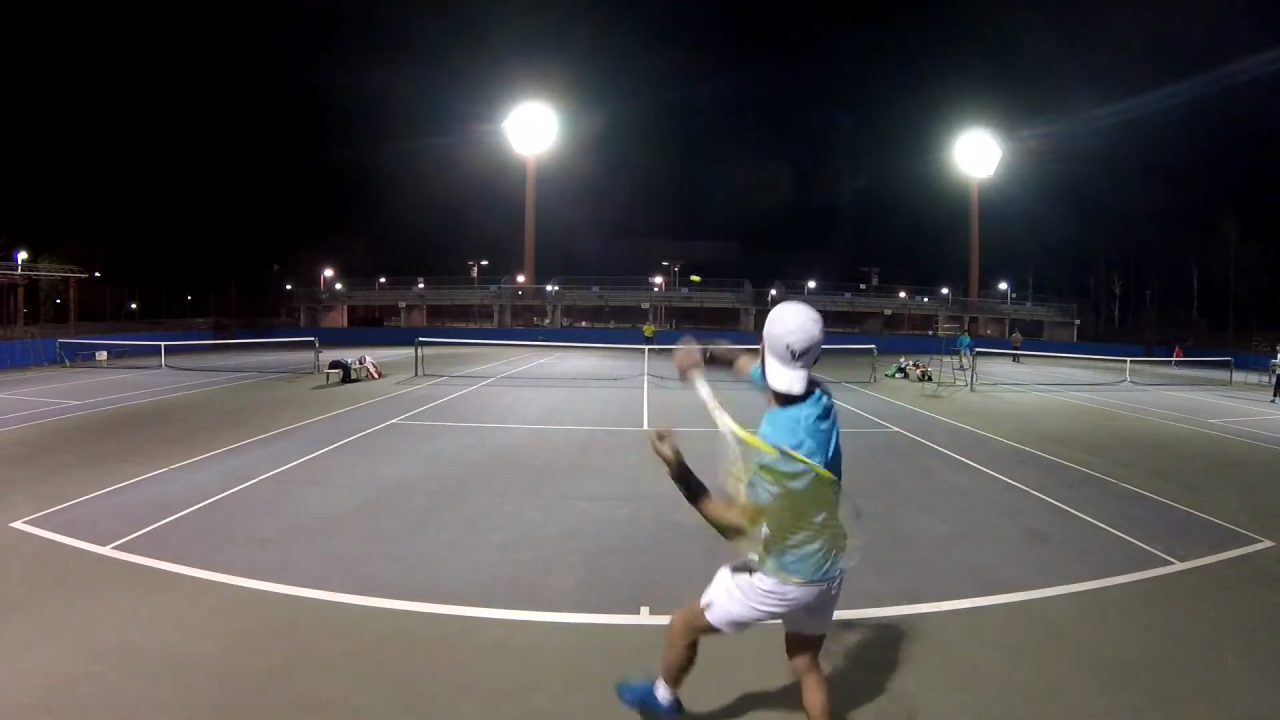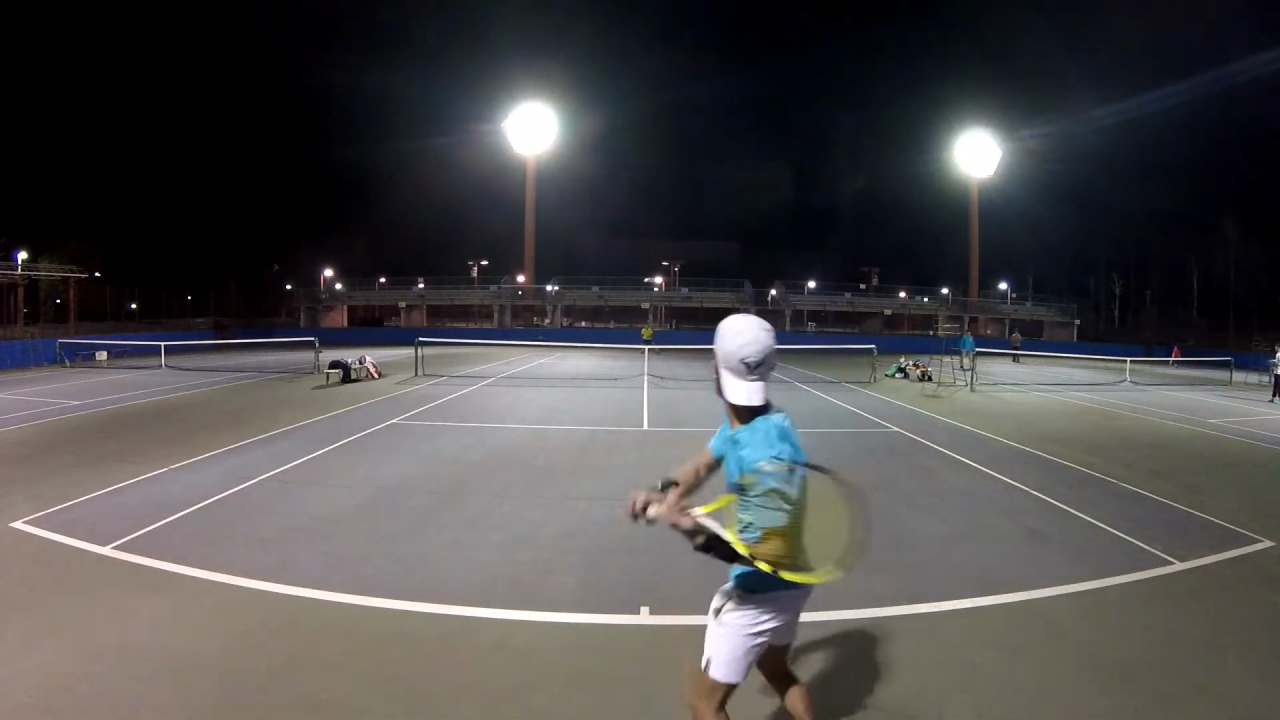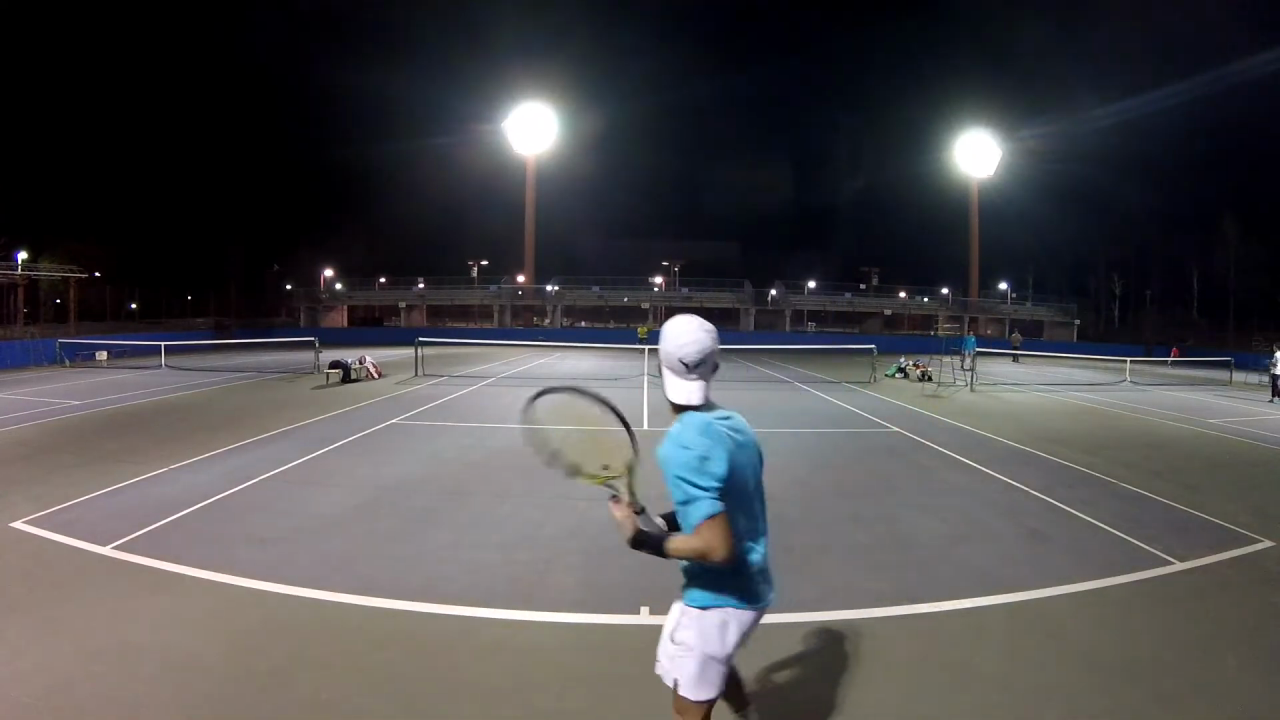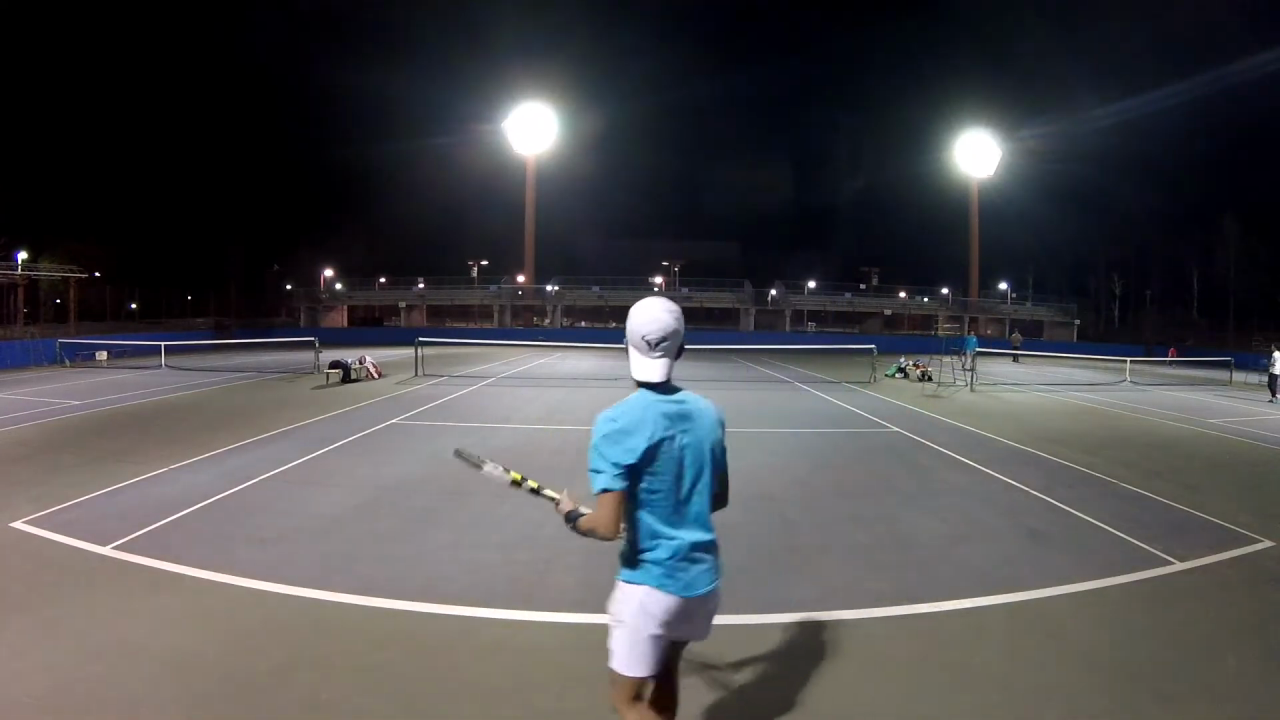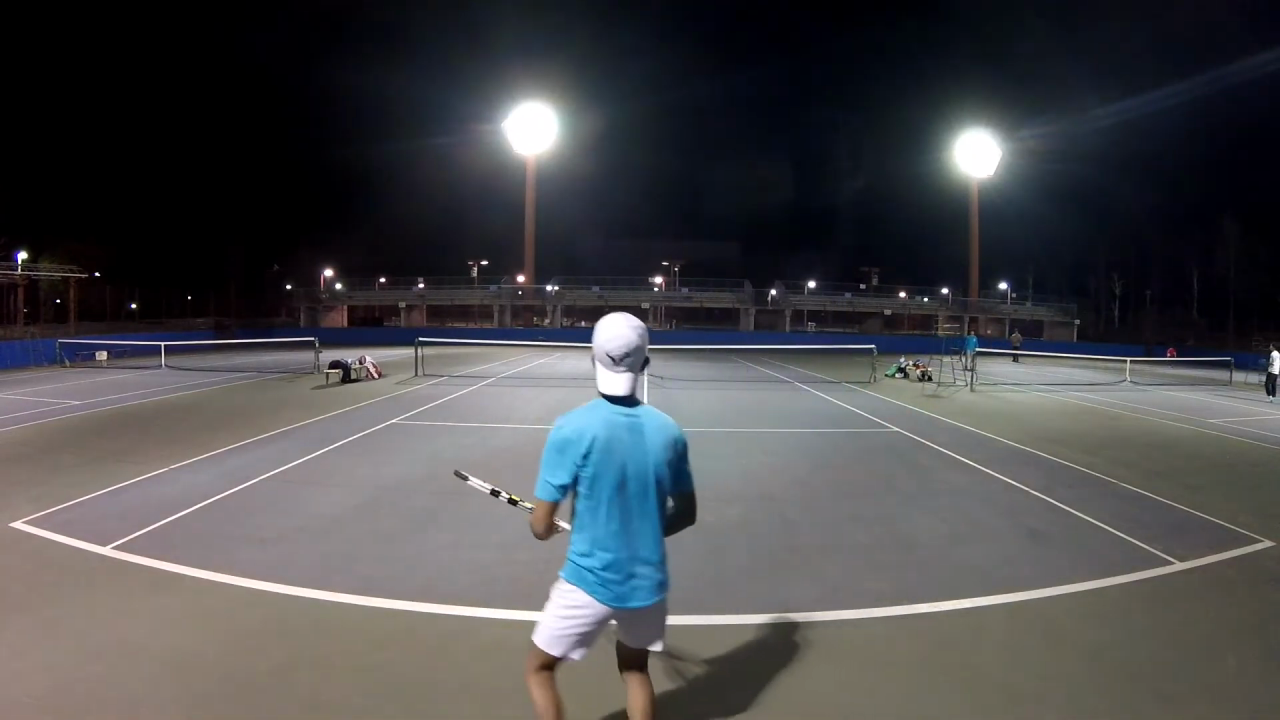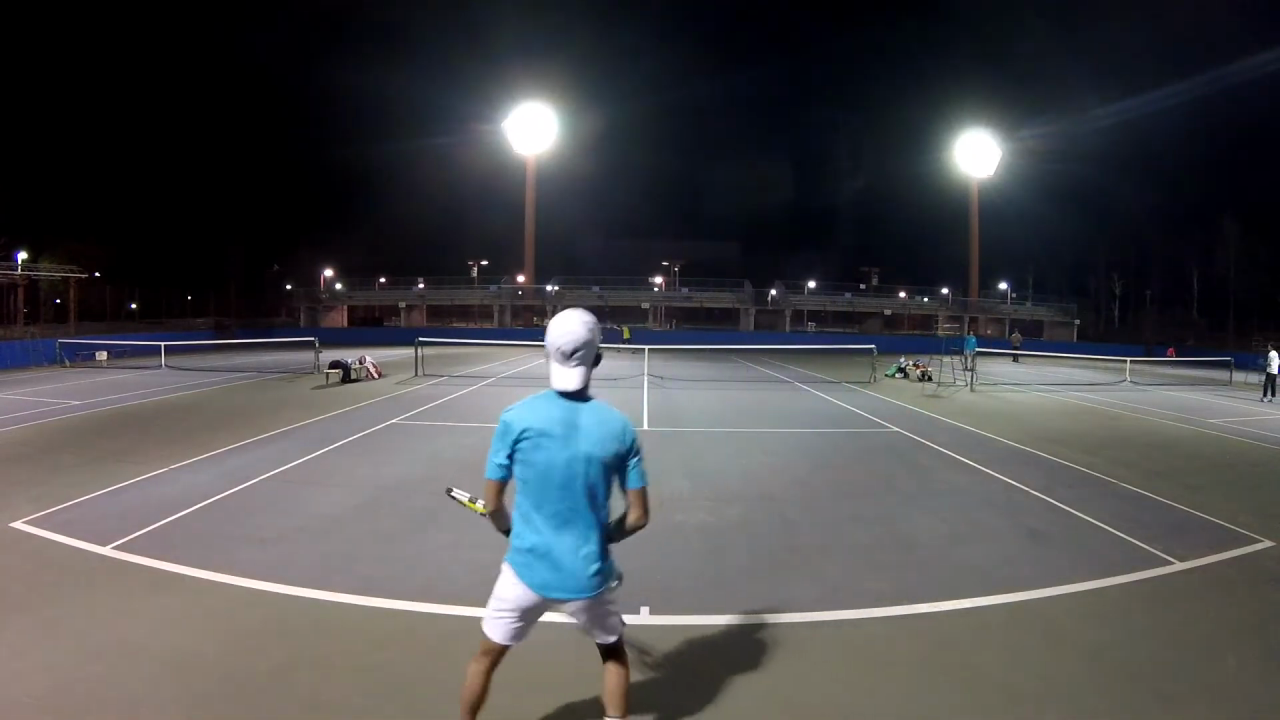
dt=0.2s
person 1, frame 1
left shoulder: (782, 439)
right shoulder: (817, 395)
left elbow: (736, 526)
right elbow: (760, 360)
left wrist: (679, 471)
right wrist: (706, 354)
left hip: (790, 573)
right hip: (826, 569)
left knee: (685, 623)
right knee: (805, 666)
person 1, frame 2
left shoulder: (765, 454)
right shoulder: (741, 425)
right elbow: (699, 466)
left wrist: (704, 539)
right wrist: (666, 491)
left hip: (764, 591)
right hip: (782, 585)
right knee: (775, 668)
person 1, frame 3
left shoulder: (682, 446)
right shoulder: (735, 427)
left elbow: (717, 547)
left wrist: (641, 538)
right wrist: (675, 521)
left hip: (716, 601)
right hip: (753, 591)
right knee: (716, 666)
person 1, frame 4
left shoulder: (618, 422)
right shoulder: (708, 413)
left elbow: (602, 526)
left wrist: (570, 513)
left hip: (650, 582)
right hip: (702, 577)
right knee: (664, 671)
person 1, frame 5
left shoulder: (572, 429)
right shoulder: (668, 431)
left elbow: (540, 525)
right elbow: (685, 515)
left wrist: (545, 530)
left hip: (588, 583)
right hip: (647, 585)
left knee: (538, 671)
right knee: (634, 669)
person 1, frame 6
left shoulder: (516, 418)
right shoulder: (619, 427)
left elbow: (492, 506)
right elbow: (638, 517)
left hip: (528, 571)
right hip: (588, 577)
left knee: (485, 657)
right knee: (614, 654)
